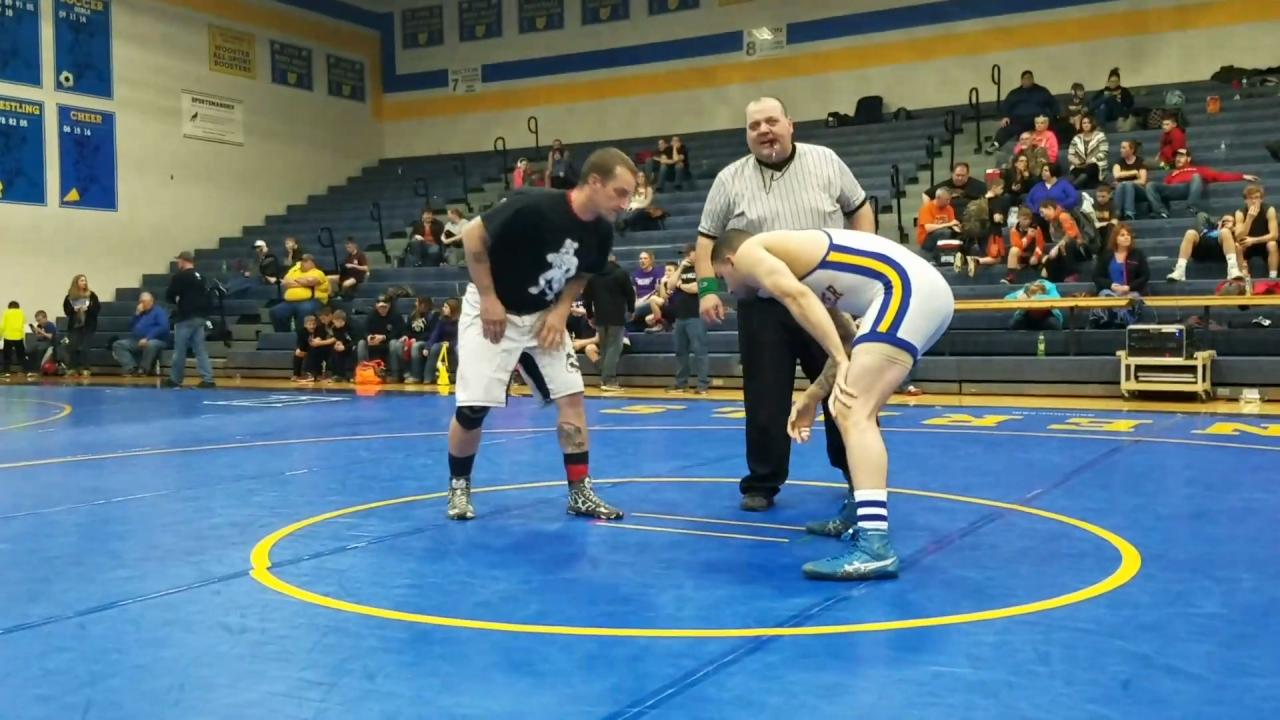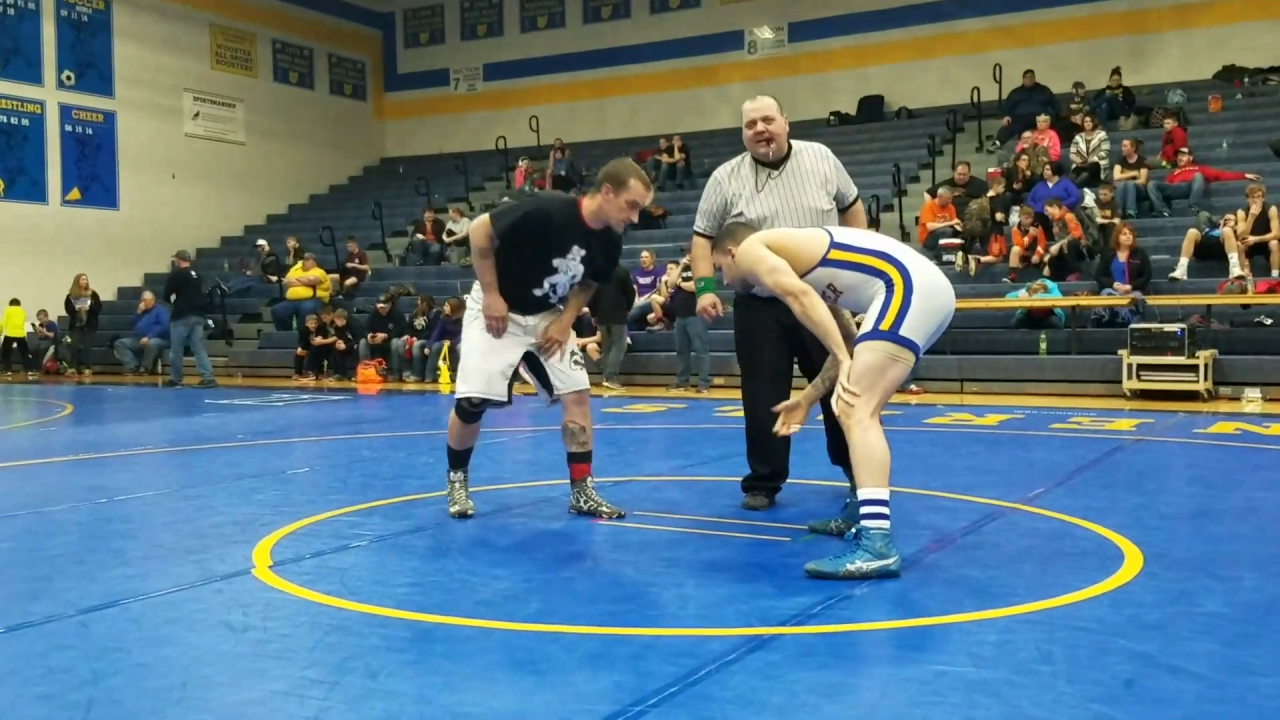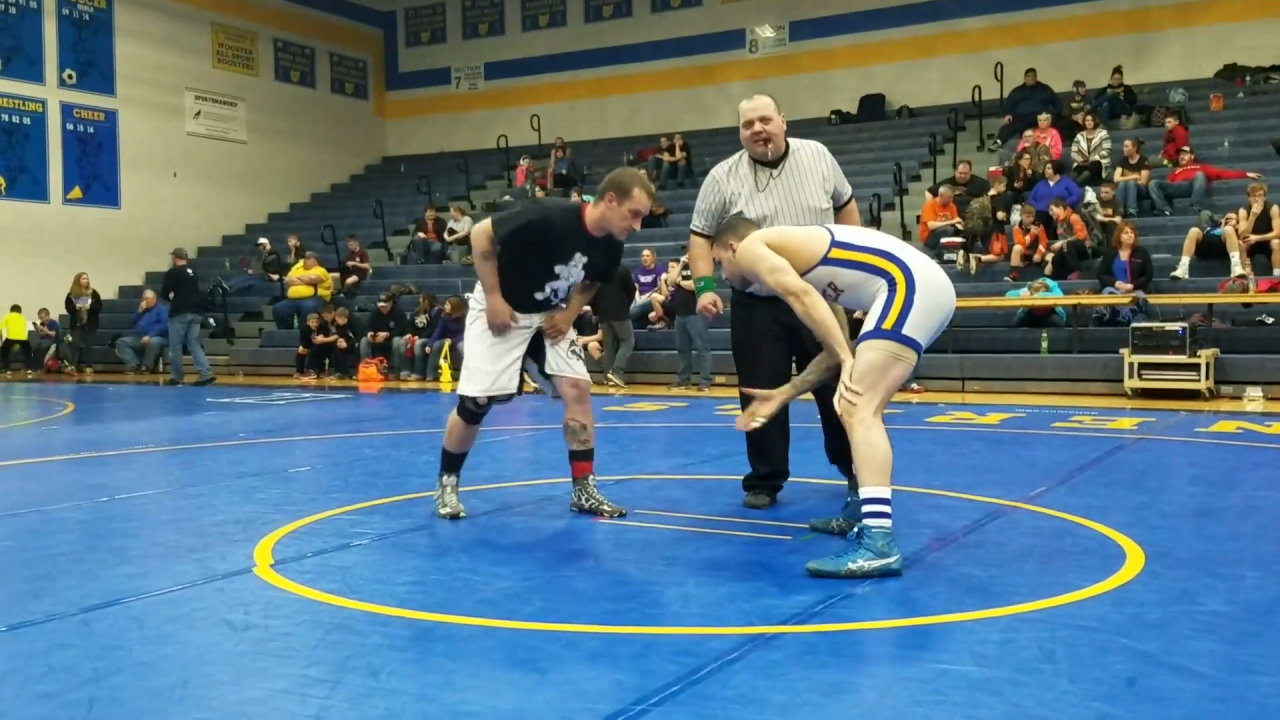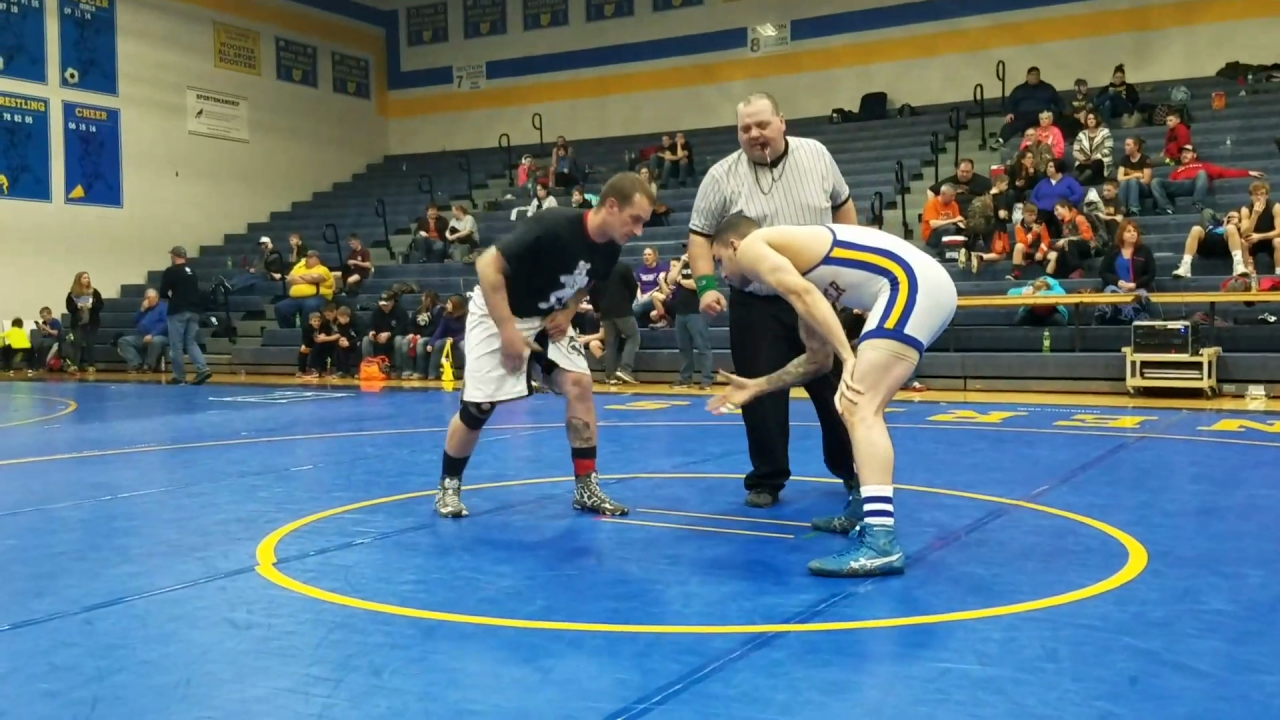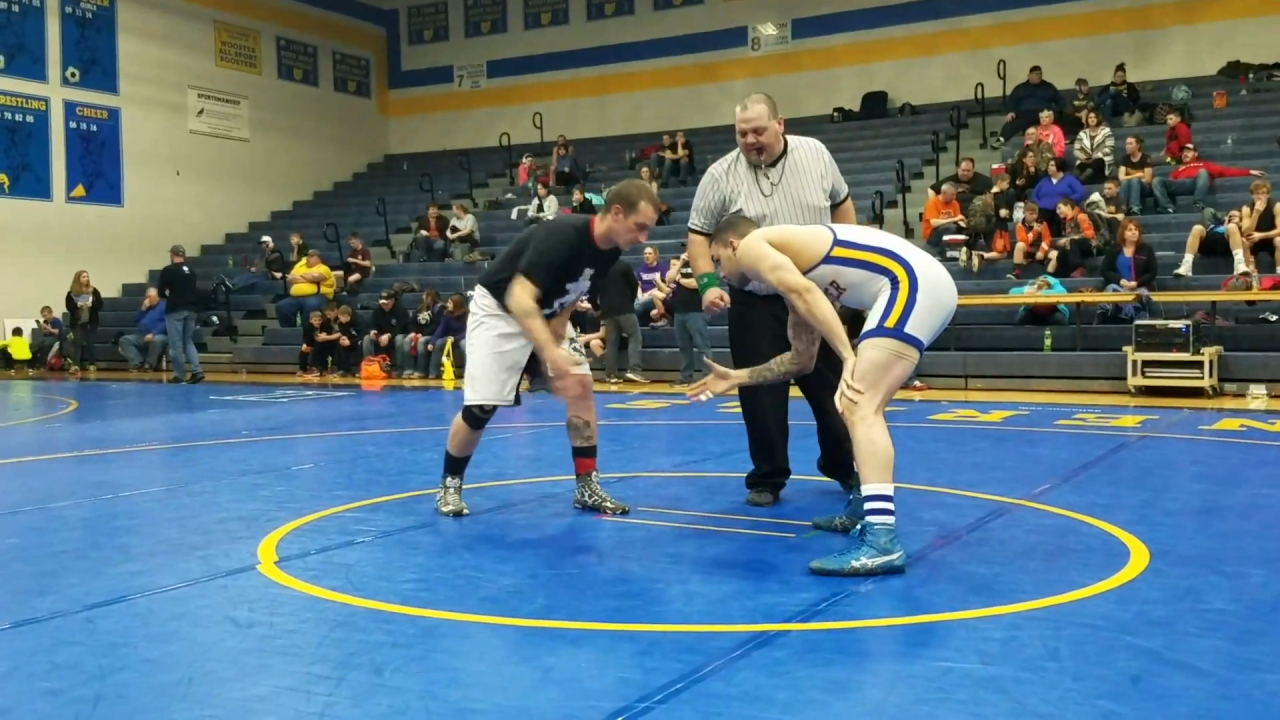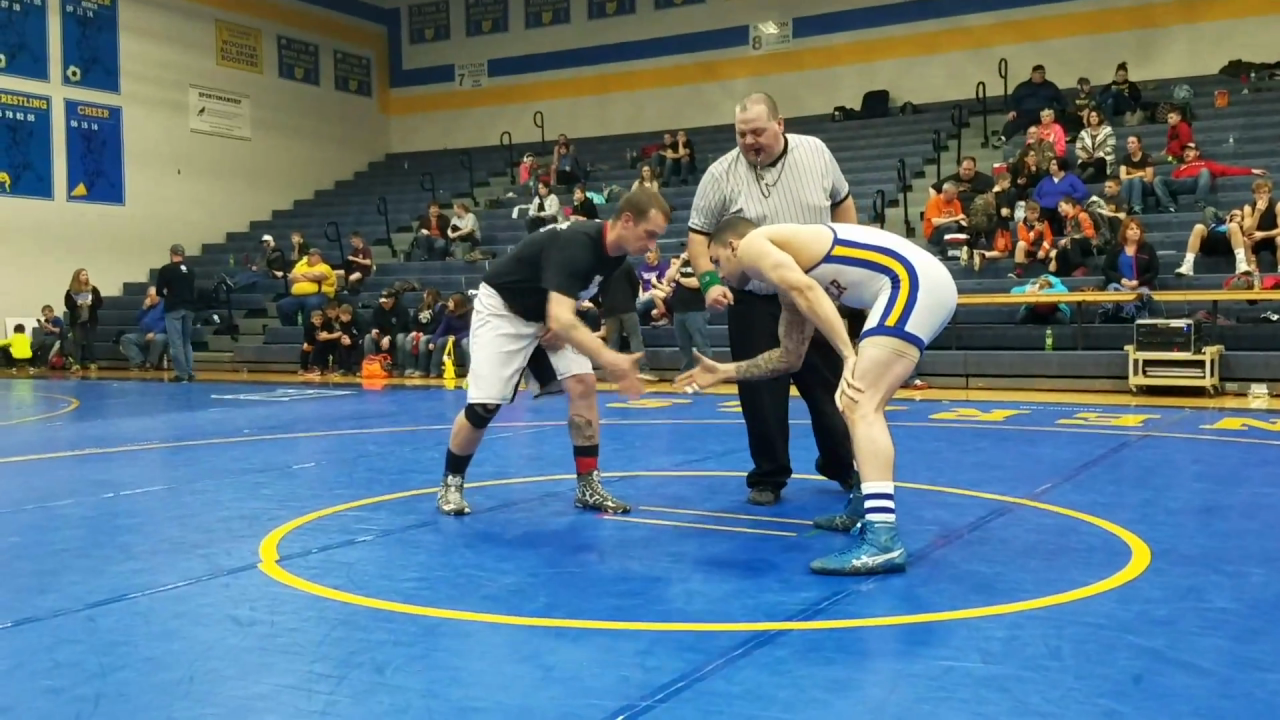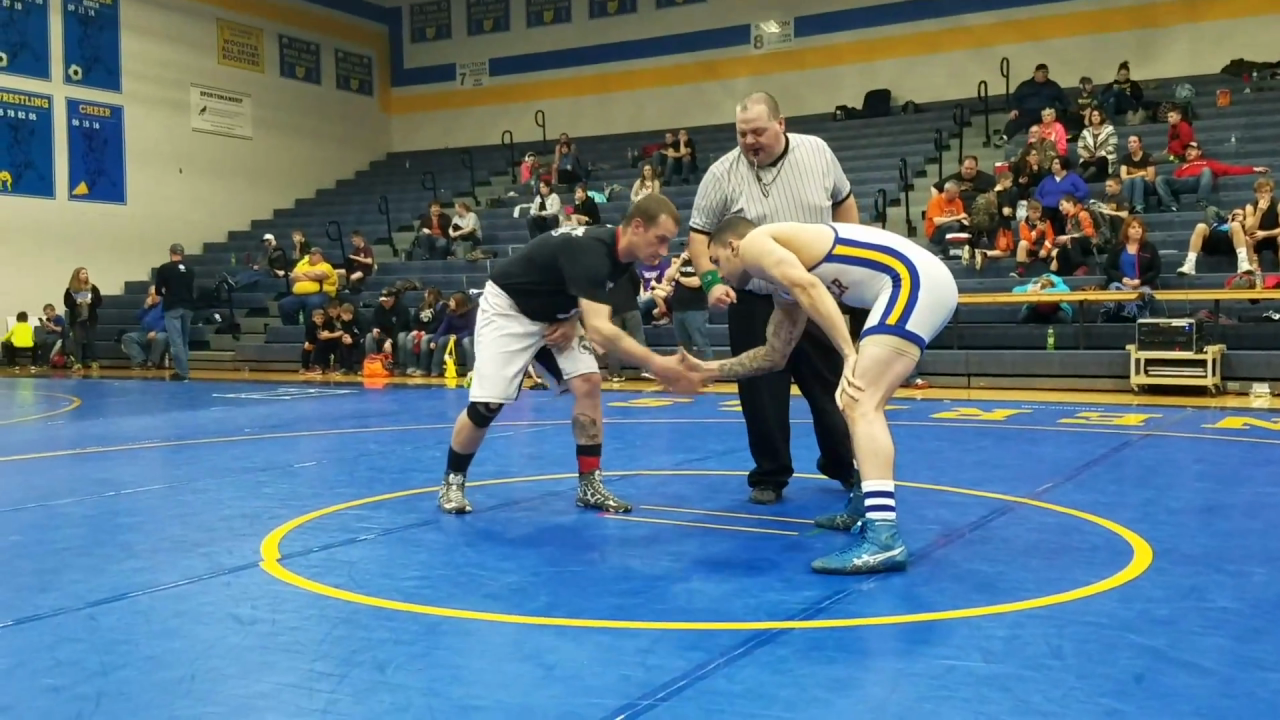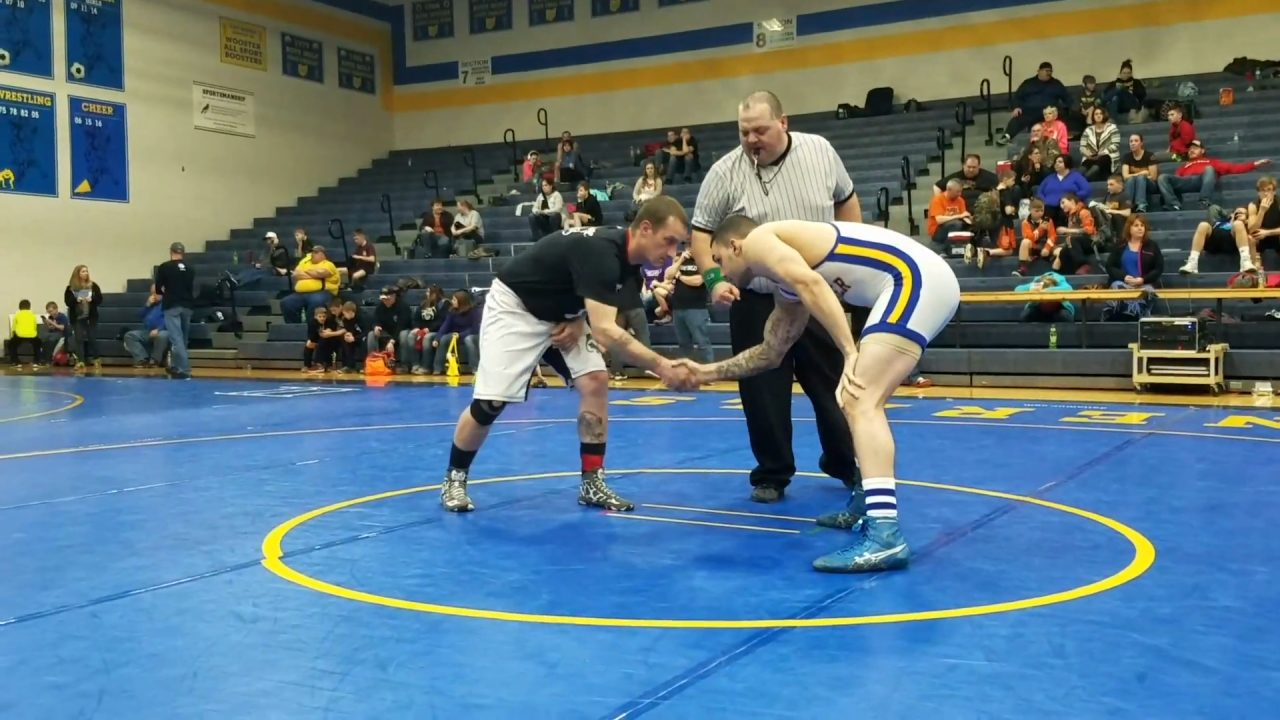
dt=0.1s
person 1, frame 1
left shoulder: (825, 162)
right shoulder: (731, 179)
left elbow: (860, 211)
right elbow: (707, 238)
right wrist: (708, 288)
right hip: (762, 308)
right knee: (765, 399)
right ankle: (762, 483)
person 1, frame 2
left shoulder: (820, 158)
right shoulder: (726, 178)
left elbow: (852, 207)
right elbow: (703, 238)
right wrist: (705, 287)
right hip: (758, 307)
right knee: (763, 398)
left ankle: (857, 469)
right ankle: (763, 482)
person 1, frame 3
left shoulder: (817, 157)
right shoulder: (723, 177)
left elbow: (846, 207)
right elbow: (701, 237)
right wrist: (705, 286)
right hip: (757, 306)
left knee: (837, 387)
right knee: (762, 395)
left ankle: (854, 469)
right ankle: (764, 481)
person 1, frame 4
left shoulder: (816, 155)
right shoulder: (723, 176)
left elbow: (843, 206)
right elbow: (700, 236)
right wrist: (706, 284)
right hip: (755, 305)
left knee: (833, 387)
right knee: (762, 395)
left ankle: (849, 469)
right ankle: (765, 479)
person 1, frame 5
left shoulder: (815, 154)
right shoulder: (721, 175)
left elbow: (841, 205)
right elbow: (699, 235)
right wrist: (708, 283)
right hip: (754, 305)
left knee: (830, 388)
right knee: (762, 395)
left ankle: (845, 467)
right ankle: (767, 478)
person 1, frame 6
left shoulder: (816, 153)
right shoulder: (722, 174)
left elbow: (842, 203)
right elbow: (699, 234)
right wrist: (710, 281)
right hip: (754, 305)
left knee: (828, 388)
right knee: (761, 395)
left ankle: (844, 467)
right ankle: (768, 477)
person 1, frame 7
left shoulder: (817, 152)
right shoulder: (722, 174)
left elbow: (843, 202)
right elbow: (699, 233)
right wrist: (711, 280)
right hip: (754, 304)
left knee: (829, 387)
right knee: (762, 394)
left ankle: (845, 466)
right ankle: (769, 476)
person 1, frame 8
left shoulder: (820, 151)
right shoulder: (725, 172)
left elbow: (846, 201)
right elbow: (701, 231)
right wrist: (714, 278)
right hip: (756, 303)
left knee: (832, 386)
right knee: (764, 393)
left ankle: (847, 465)
right ankle: (771, 474)
person 2, frame 1
left shoulder: (748, 251)
right shoulder: (784, 253)
left elbow: (798, 297)
right elbow: (846, 342)
left wrist: (843, 363)
right wrist: (811, 399)
left hip: (906, 289)
right hip: (928, 288)
left knee: (852, 413)
right knee: (858, 408)
left ankle: (874, 546)
right ankle: (862, 515)
person 2, frame 2
left shoulder: (749, 249)
right shoulder: (785, 252)
left elbow: (800, 295)
right elbow: (846, 341)
left wrist: (845, 361)
right wrist: (807, 399)
left hip: (907, 287)
right hip: (929, 286)
left knee: (855, 412)
right knee: (860, 408)
left ankle: (877, 545)
right ankle: (863, 513)
person 2, frame 3
left shoulder: (750, 248)
right shoulder: (785, 250)
left elbow: (802, 295)
right elbow: (834, 351)
left wrist: (848, 361)
right wrist: (782, 395)
left hip: (910, 284)
right hip: (928, 284)
left knee: (857, 410)
right knee: (862, 406)
left ankle: (879, 545)
right ankle: (864, 511)
person 2, frame 4
left shoulder: (751, 247)
right shoulder: (785, 251)
left elbow: (804, 294)
right elbow: (821, 354)
left wrist: (848, 360)
right wrist: (759, 386)
left hip: (910, 283)
right hip: (929, 283)
left knee: (858, 409)
right knee: (863, 405)
left ankle: (881, 543)
right ankle: (865, 510)
person 2, frame 5
left shoulder: (750, 246)
left elbow: (806, 291)
right elbow: (803, 358)
left wrist: (849, 359)
right wrist: (737, 378)
left hip: (911, 282)
right hip: (928, 282)
left knee: (857, 407)
right knee: (864, 404)
left ankle: (882, 542)
right ankle: (867, 507)
person 2, frame 6
left shoulder: (752, 245)
right shoulder: (783, 267)
left elbow: (808, 289)
right elbow: (791, 356)
left wrist: (849, 357)
right wrist: (725, 372)
left hip: (911, 281)
right hip: (927, 282)
left knee: (859, 406)
right knee: (863, 403)
left ankle: (882, 540)
right ankle: (867, 507)
person 2, frame 7
left shoulder: (753, 243)
right shoulder: (787, 292)
left elbow: (809, 285)
right elbow: (775, 353)
left wrist: (850, 356)
right wrist: (712, 370)
left hip: (911, 280)
right hip: (929, 281)
left knee: (858, 404)
right knee: (863, 401)
left ankle: (883, 539)
right ankle: (868, 506)
person 2, frame 8
left shoulder: (757, 241)
right shoulder: (788, 290)
left elbow: (811, 282)
right elbow: (771, 352)
left wrist: (850, 354)
right wrist: (710, 372)
left hip: (912, 278)
right hip: (930, 280)
left knee: (859, 402)
right knee: (864, 400)
left ankle: (884, 537)
right ankle: (869, 504)
person 3, frame 1
left shoulder: (601, 233)
right shoulder: (534, 206)
right elbow: (473, 235)
left wrist: (560, 314)
right wrist: (488, 299)
left hip: (542, 318)
right hip: (493, 313)
left knee: (571, 395)
right knee: (472, 407)
left ankle: (580, 493)
right ankle: (459, 484)
person 3, frame 2
left shoulder: (610, 242)
right shoulder: (544, 210)
right elbow: (480, 231)
left wrist: (566, 319)
right wrist: (492, 296)
left hip: (546, 318)
right hip: (498, 312)
left knee: (577, 394)
right knee: (472, 402)
left ankle: (583, 492)
right ankle: (457, 478)
person 3, frame 3
left shoulder: (611, 246)
right shoulder: (549, 216)
right elbow: (481, 235)
left wrist: (569, 313)
right wrist: (495, 300)
left hip: (548, 316)
right hip: (500, 309)
left knee: (577, 387)
right knee: (476, 401)
left ankle: (584, 490)
right ankle: (447, 484)
person 3, frame 4
left shoulder: (609, 249)
right shoulder: (553, 227)
right elbow: (488, 266)
left wrist: (567, 313)
right wrist: (507, 331)
left hip: (547, 318)
right hip: (498, 314)
left knee: (579, 385)
right knee: (478, 406)
left ankle: (586, 488)
right ankle: (449, 486)
person 3, frame 5
left shoulder: (610, 249)
right shoulder: (561, 235)
right elbow: (518, 300)
left wrist: (560, 319)
right wrist: (550, 352)
left hip: (546, 314)
right hip: (499, 310)
left knee: (580, 384)
right knee: (480, 406)
left ankle: (587, 488)
right ankle: (450, 484)
person 3, frame 6
left shoulder: (616, 254)
right shoulder: (575, 244)
right elbow: (560, 317)
left wrist: (567, 318)
right wrist: (609, 360)
left hip: (549, 316)
right hip: (503, 309)
left knee: (583, 384)
right knee: (484, 406)
left ankle: (588, 487)
right ankle: (451, 483)
person 3, frame 7
left shoulder: (622, 253)
right shoulder: (590, 250)
right elbow: (598, 328)
left wrist: (570, 321)
right wrist: (657, 363)
left hip: (552, 314)
right hip: (508, 307)
left knee: (587, 384)
right knee: (487, 404)
left ankle: (590, 485)
right ankle: (453, 480)
person 3, frame 8
left shoulder: (631, 258)
right shoulder: (600, 251)
right elbow: (604, 331)
left wrist: (576, 321)
right wrist: (661, 367)
left hip: (558, 313)
right hip: (513, 307)
left knee: (595, 381)
right knee: (491, 402)
left ankle: (592, 484)
right ankle: (455, 477)
